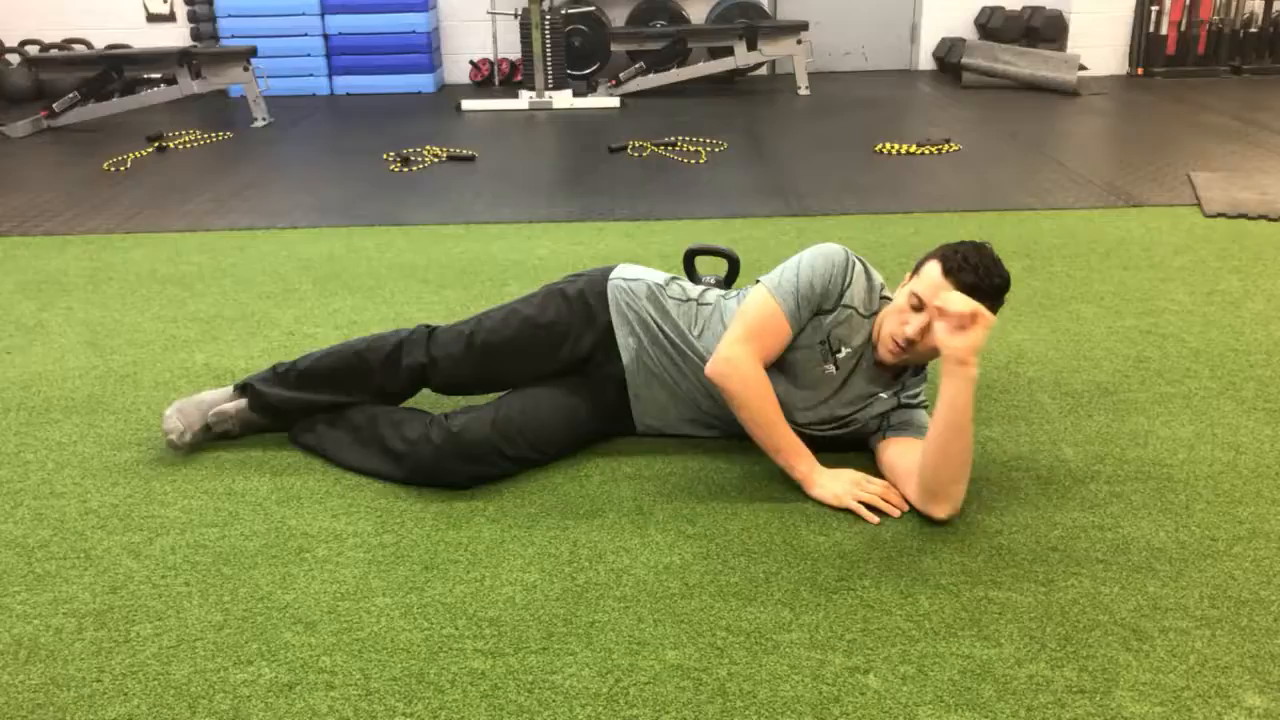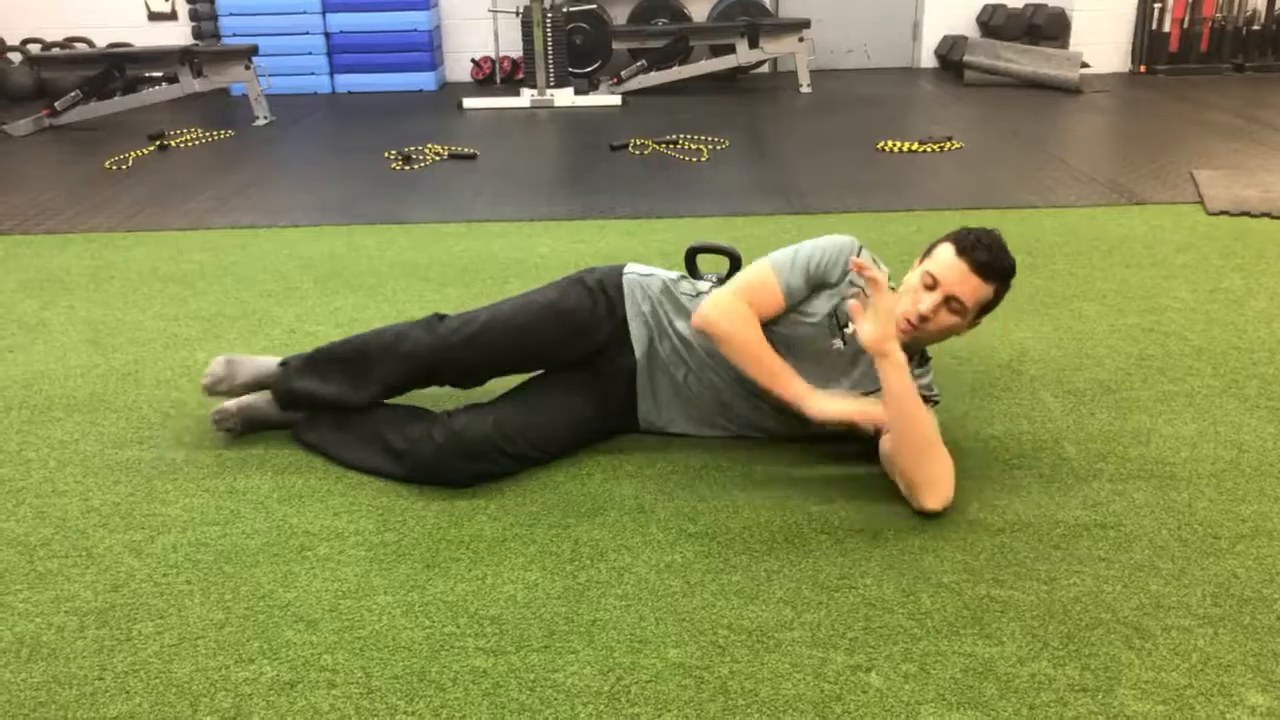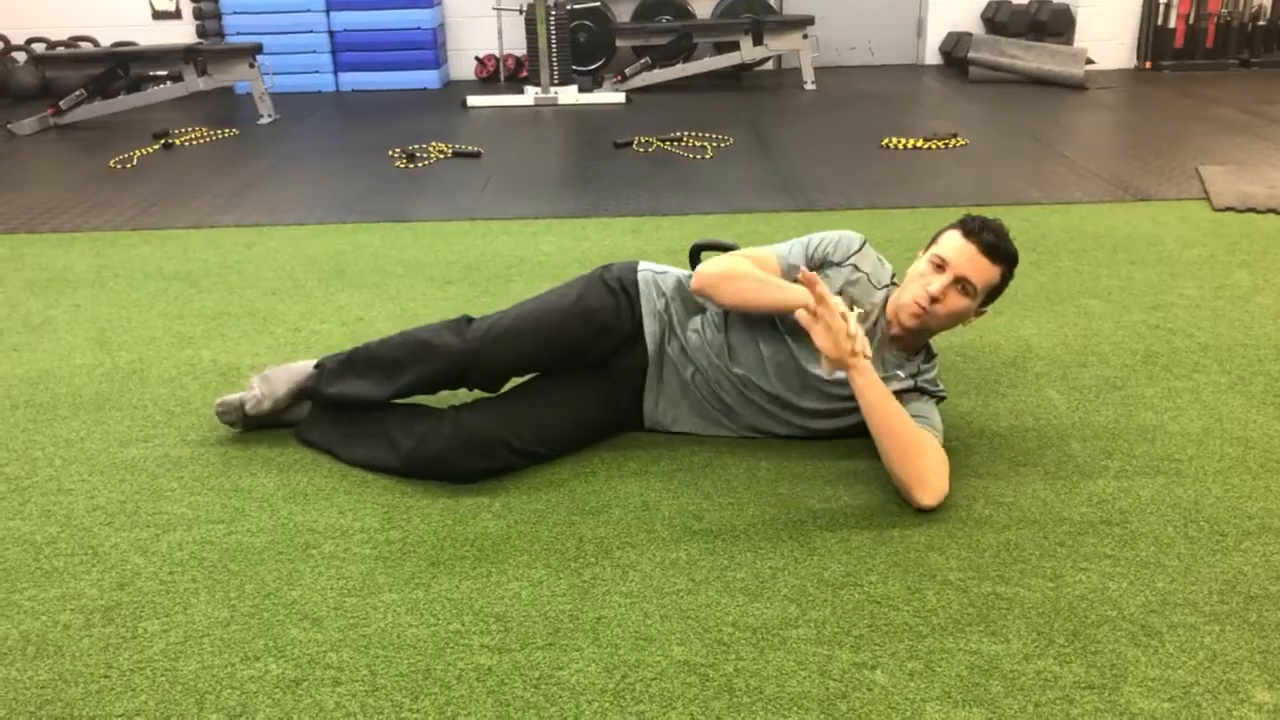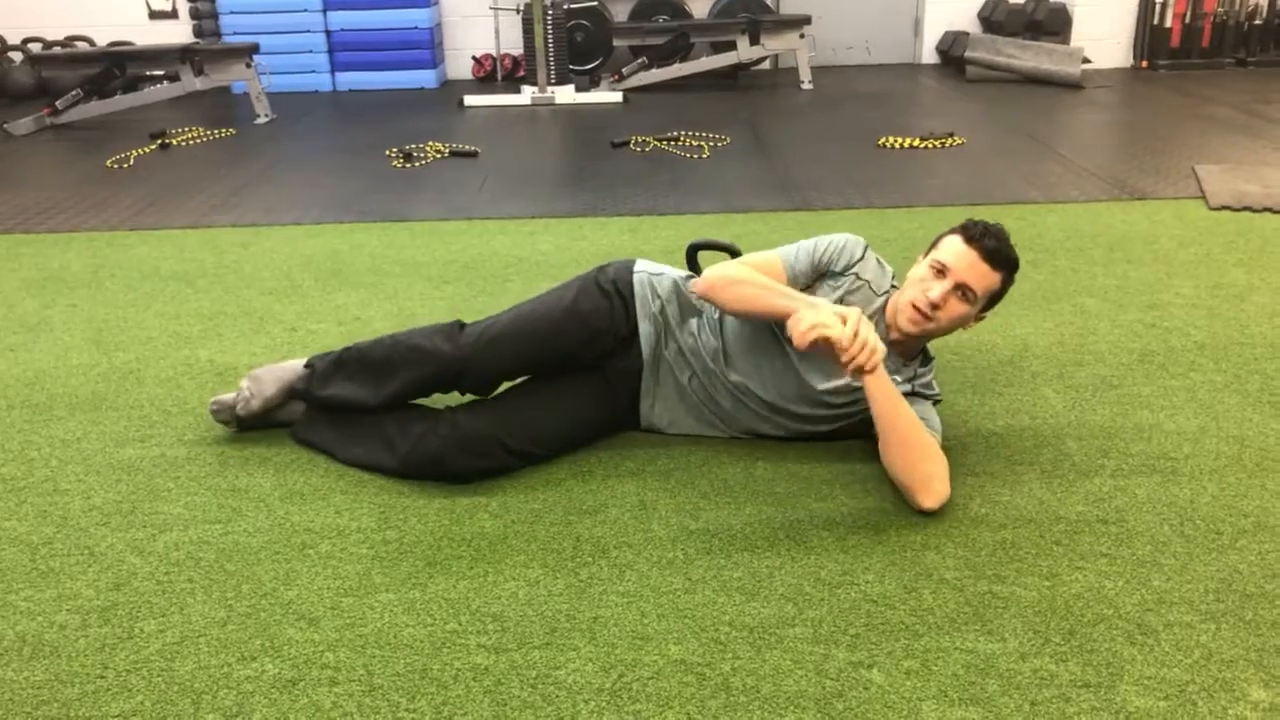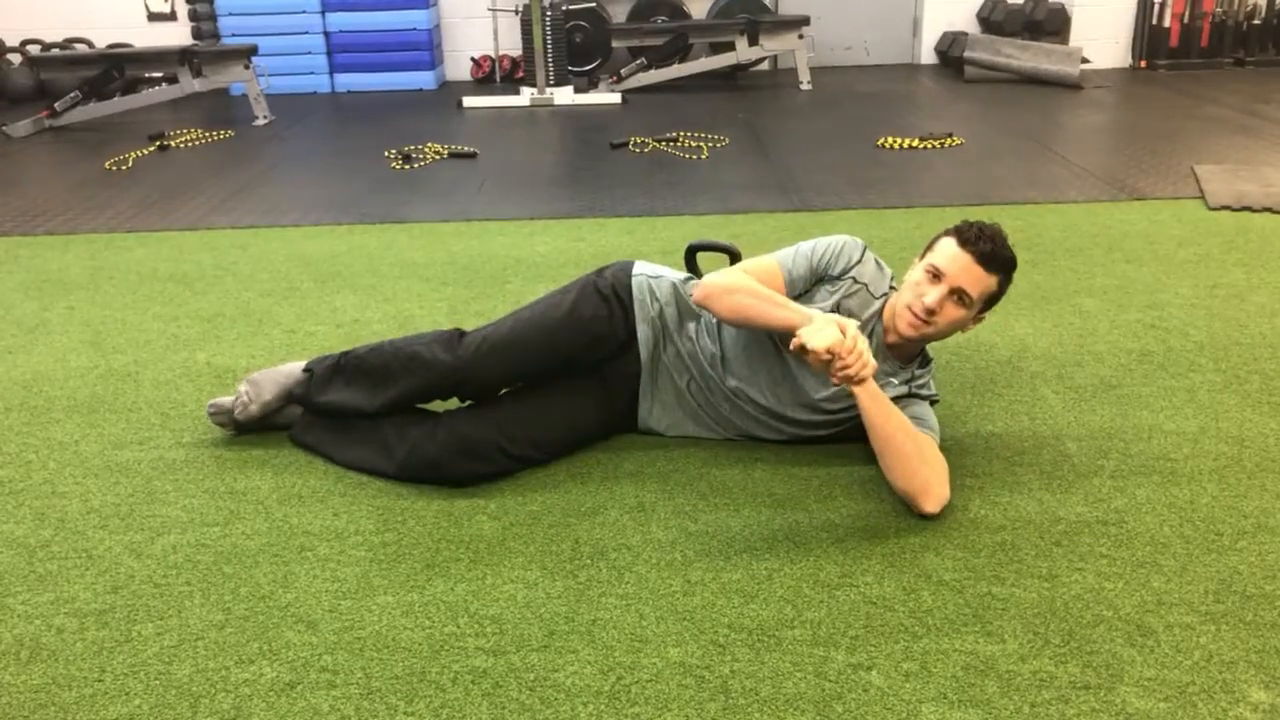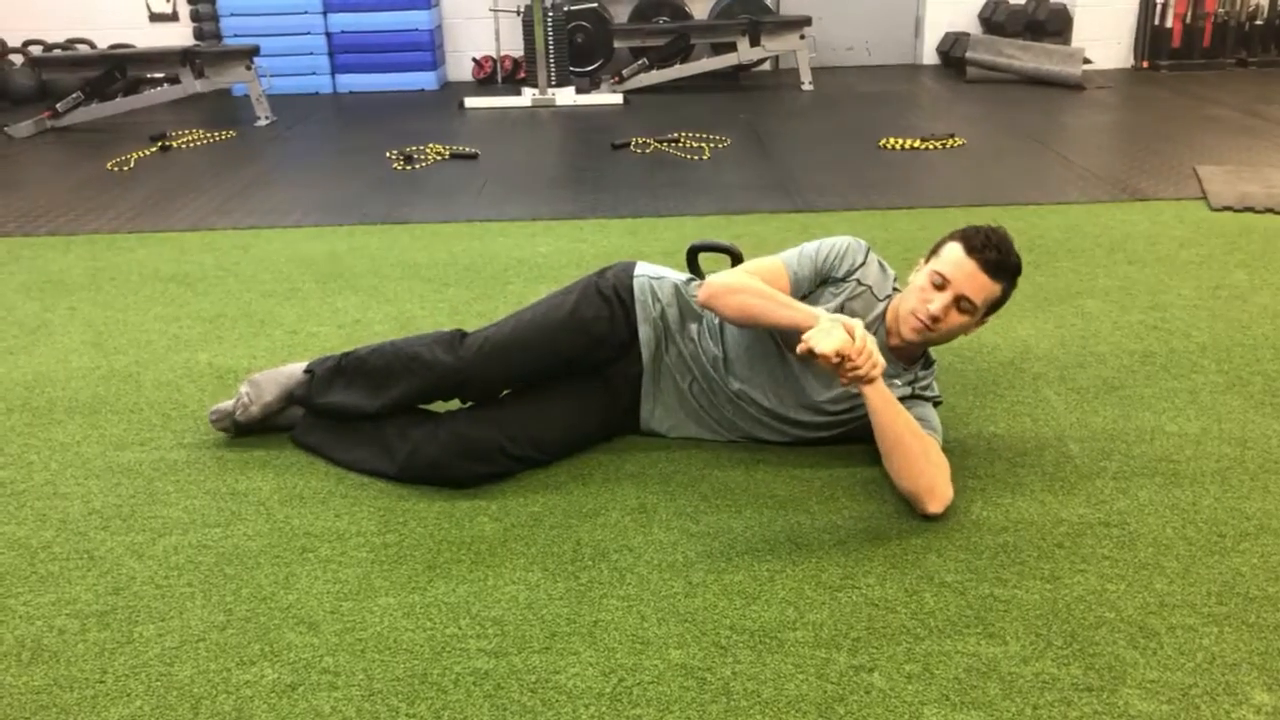
dt=0.3s
person 1, frame 1
left shoulder: (890, 405)
right shoulder: (839, 270)
left elbow: (937, 498)
right elbow: (730, 364)
left wrist: (962, 366)
right wrist: (809, 473)
left hip: (623, 402)
right hip: (619, 314)
left knee: (451, 453)
right knee: (435, 358)
left ankle: (284, 421)
right ankle: (252, 393)
person 1, frame 2
left shoulder: (899, 387)
right shoulder: (843, 259)
left elbow: (930, 493)
right elbow: (717, 312)
left wrist: (888, 352)
right wrist: (808, 396)
left hip: (630, 399)
right hip: (630, 311)
left knee: (457, 450)
right knee: (451, 349)
left ankle: (290, 416)
right ankle: (289, 376)
person 1, frame 3
left shoulder: (912, 388)
right shoulder: (852, 254)
left elbow: (926, 488)
right elbow: (709, 274)
left wrist: (854, 361)
right wrist: (802, 296)
left hip: (643, 401)
right hip: (645, 310)
left knee: (463, 448)
right knee: (476, 351)
left ankle: (306, 419)
right ankle: (318, 380)
person 1, frame 4
left shoulder: (911, 390)
right shoulder: (852, 261)
left elbow: (929, 491)
right elbow: (716, 279)
left wrist: (871, 372)
right wrist: (812, 309)
left hip: (635, 399)
right hip: (641, 308)
left knee: (459, 448)
right knee: (470, 356)
left ankle: (302, 417)
right ankle: (310, 376)
person 1, frame 5
left shoulder: (908, 393)
right shoulder: (851, 260)
left elbow: (928, 495)
right elbow: (716, 288)
left wrist: (863, 381)
right wrist: (811, 320)
left hip: (638, 403)
right hip: (640, 310)
left knee: (458, 452)
right knee: (469, 361)
left ankle: (299, 422)
right ankle: (305, 381)
person 1, frame 6
left shoulder: (911, 395)
right shoulder: (854, 263)
left elbow: (932, 495)
right elbow: (720, 288)
left wrist: (870, 382)
right wrist: (819, 321)
left hip: (637, 402)
right hip: (641, 311)
left knee: (460, 453)
right knee: (470, 364)
left ankle: (301, 421)
right ankle: (309, 381)
